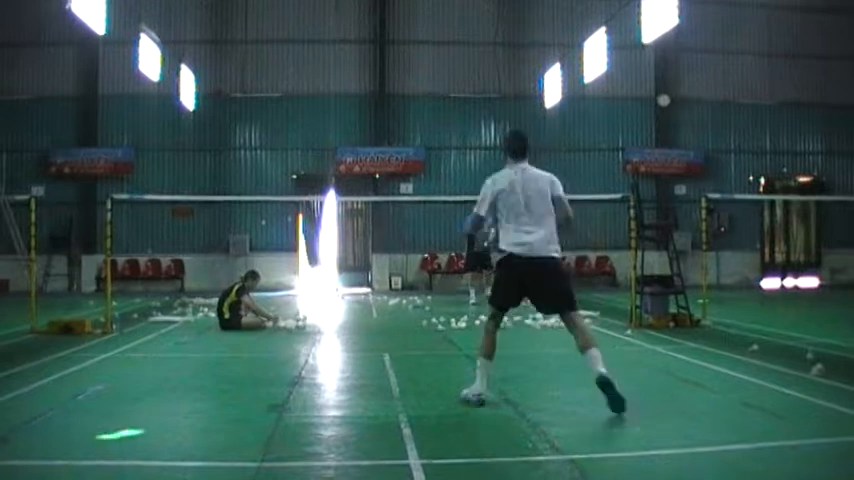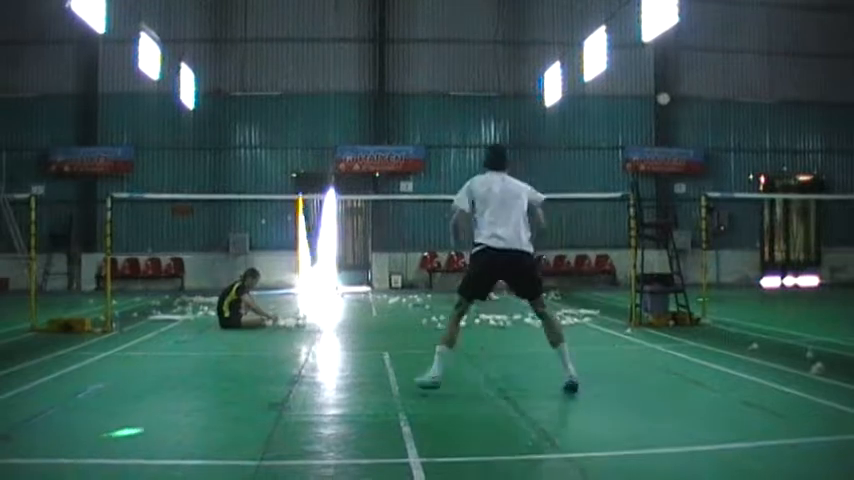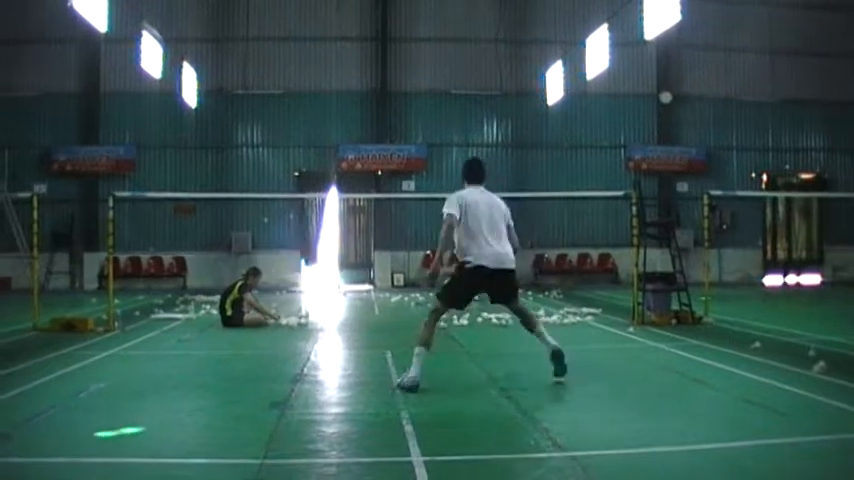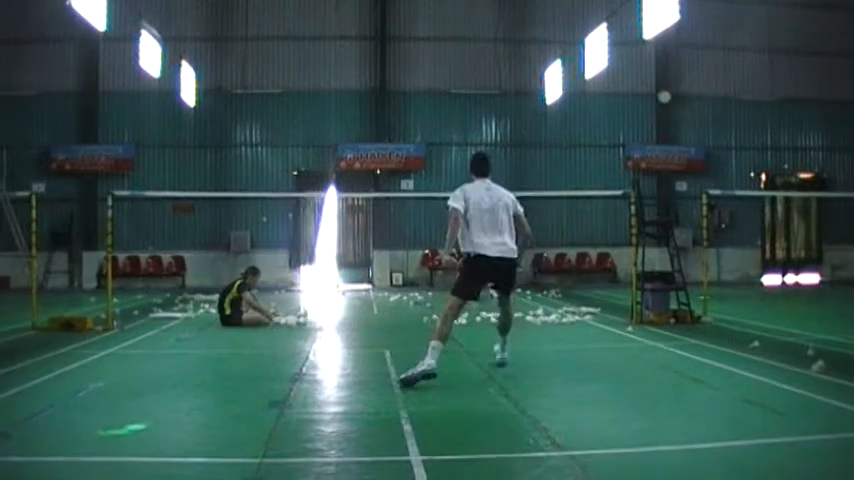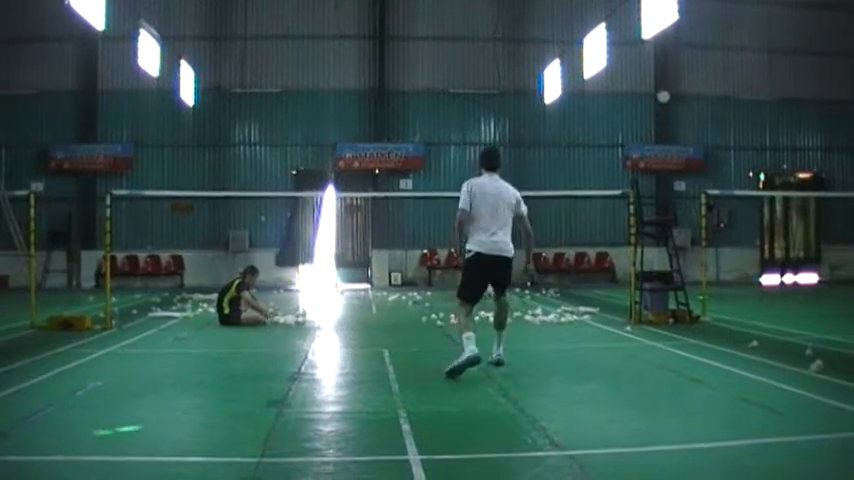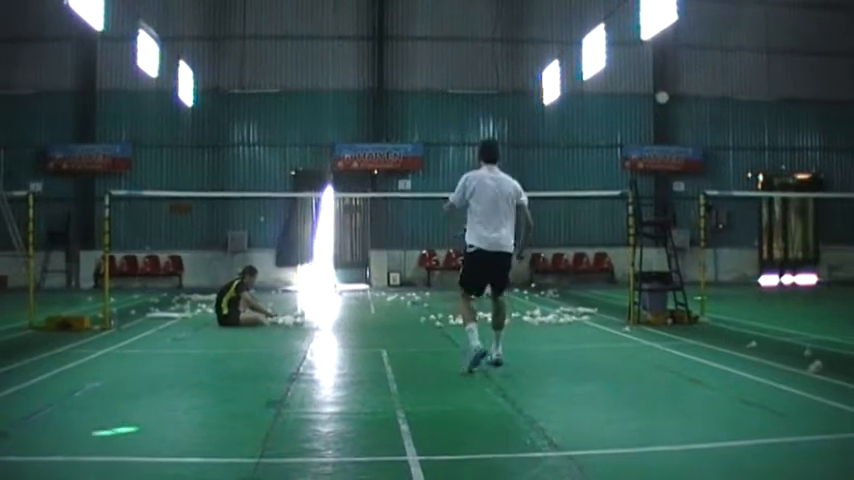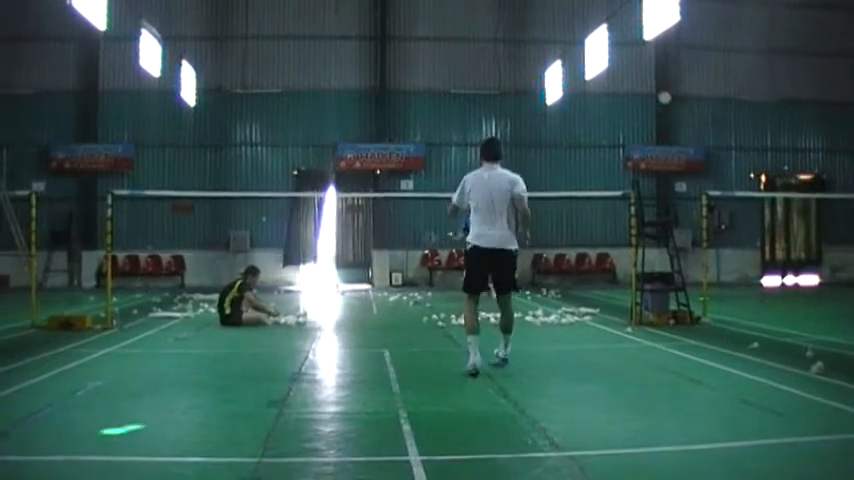
dt=0.2s
person 1, frame 1
left shoulder: (494, 182)
right shoulder: (548, 179)
left elbow: (471, 227)
right elbow: (567, 216)
left hip: (511, 258)
right hip: (547, 257)
left knee: (493, 321)
right knee: (573, 319)
left ankle: (478, 388)
right ankle: (600, 373)
person 1, frame 2
left shoulder: (474, 185)
right shoulder: (521, 188)
left elbow: (458, 220)
right elbow: (541, 223)
left wrist: (457, 242)
left hip: (487, 251)
right hip: (520, 253)
left knee: (459, 310)
right knee: (541, 309)
left ankle: (436, 372)
right ankle: (569, 372)
person 1, frame 3
left shoulder: (457, 198)
right shoulder: (499, 202)
left elbow: (449, 225)
right elbow: (515, 243)
left wrist: (437, 259)
left hip: (474, 265)
right hip: (505, 265)
left knee: (435, 313)
right knee: (518, 308)
left ankle: (413, 374)
right ankle: (551, 346)
person 1, frame 4
left shoulder: (463, 192)
right shoulder: (507, 195)
left elbow: (454, 218)
right elbow: (526, 231)
left wrist: (446, 250)
right wrist: (517, 250)
left hip: (477, 256)
right hip: (508, 257)
left knee: (451, 310)
right knee: (504, 299)
left ankle: (429, 363)
right ankle: (502, 352)
person 1, frame 5
left shoulder: (472, 185)
right shoulder: (512, 191)
left elbow: (460, 220)
right elbow: (528, 230)
left wrist: (463, 243)
right wrist: (528, 258)
left hip: (479, 254)
right hip: (505, 254)
left knee: (464, 308)
right knee: (500, 299)
left ankle: (470, 350)
right ankle: (498, 351)
person 1, frame 6
left shoulder: (469, 178)
right shoulder: (512, 184)
left elbow: (449, 208)
right elbow: (528, 221)
left wrist: (463, 205)
right wrist: (522, 246)
left hip: (478, 248)
right hip: (504, 249)
left knee: (465, 298)
right knee: (497, 298)
left ankle: (475, 343)
right ankle: (497, 351)
person 1, frame 7
left shoulder: (470, 179)
right shoulder: (513, 179)
left elbow: (452, 211)
right elbow: (523, 210)
right wrist: (523, 230)
left hip: (477, 247)
right hip: (506, 248)
left knee: (471, 301)
right knee: (504, 301)
left ankle: (474, 358)
right ankle: (504, 352)
